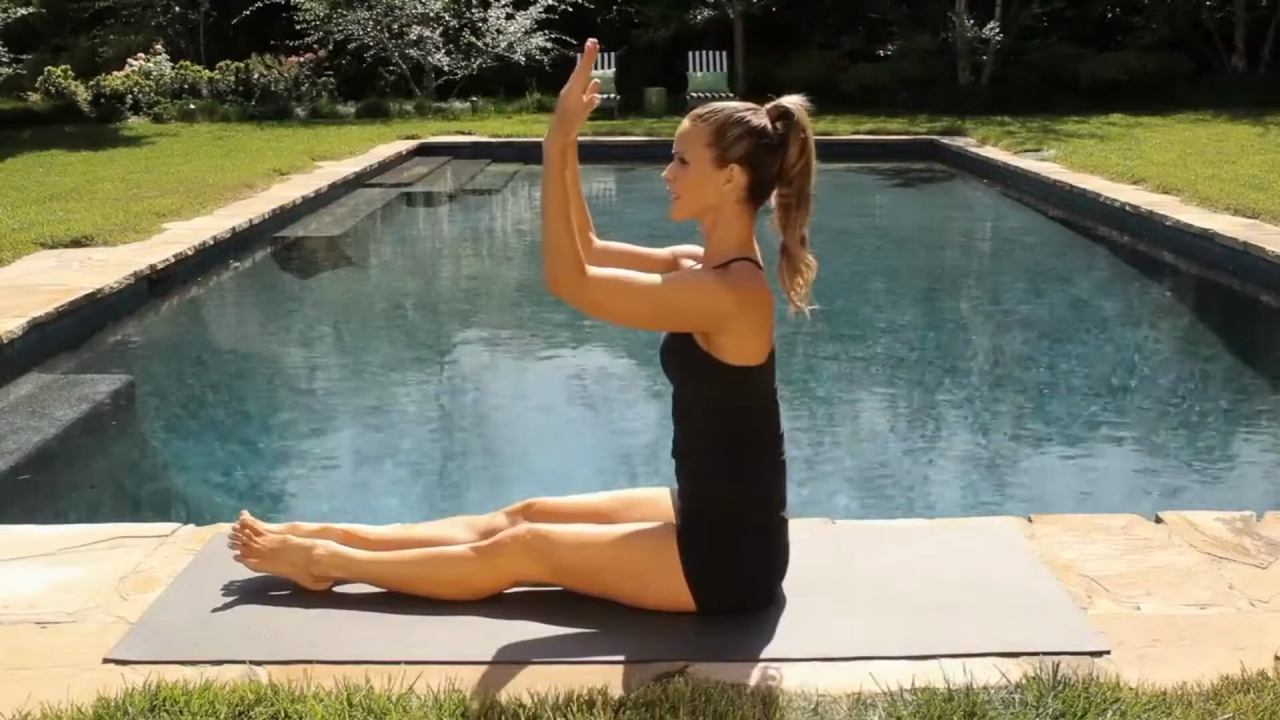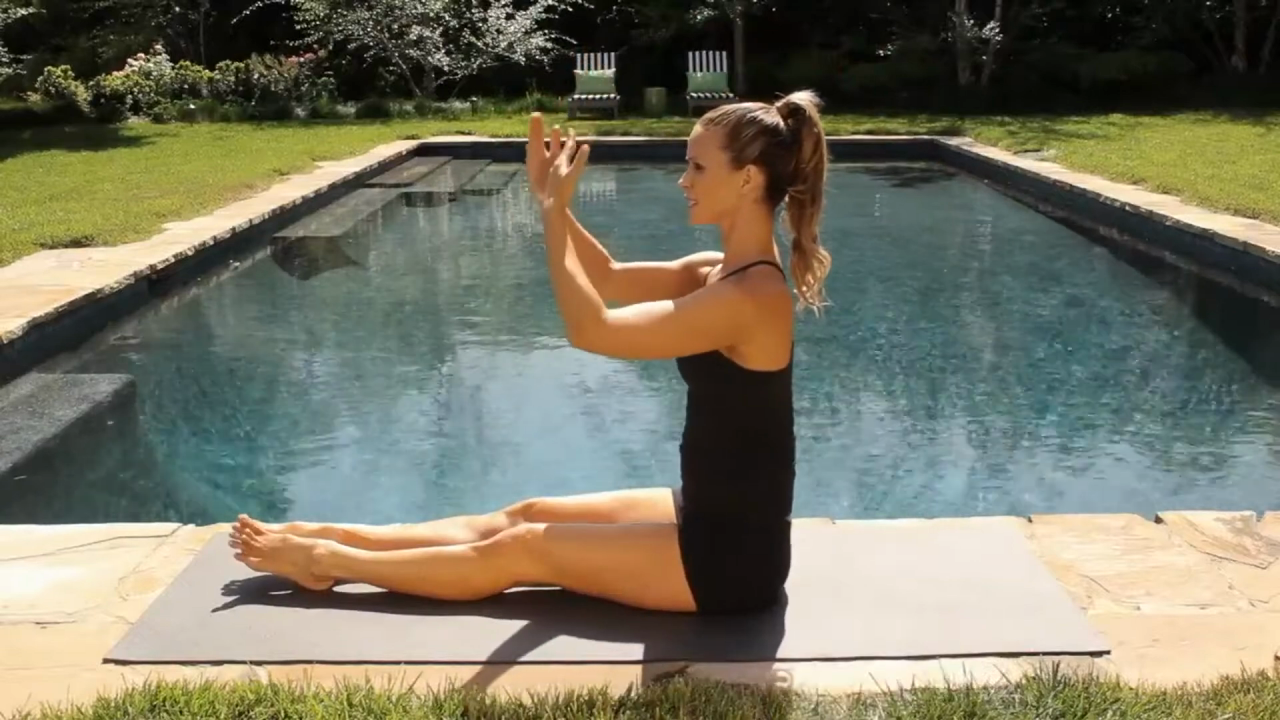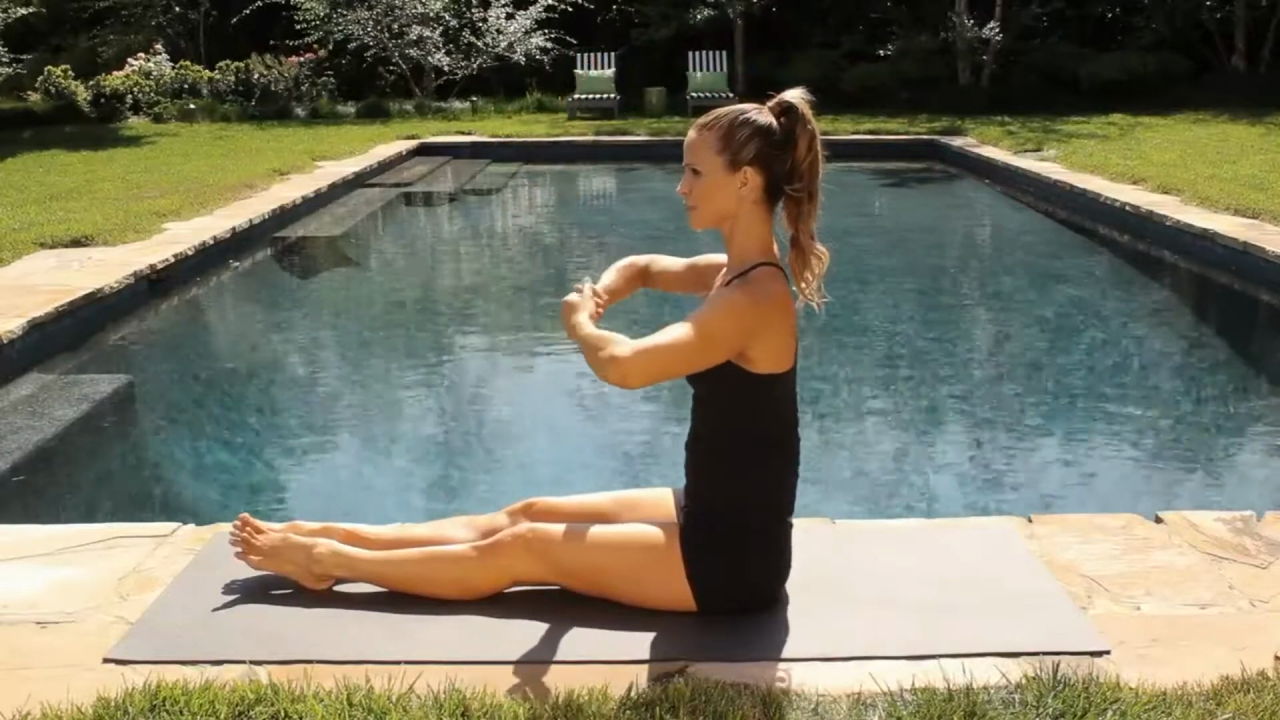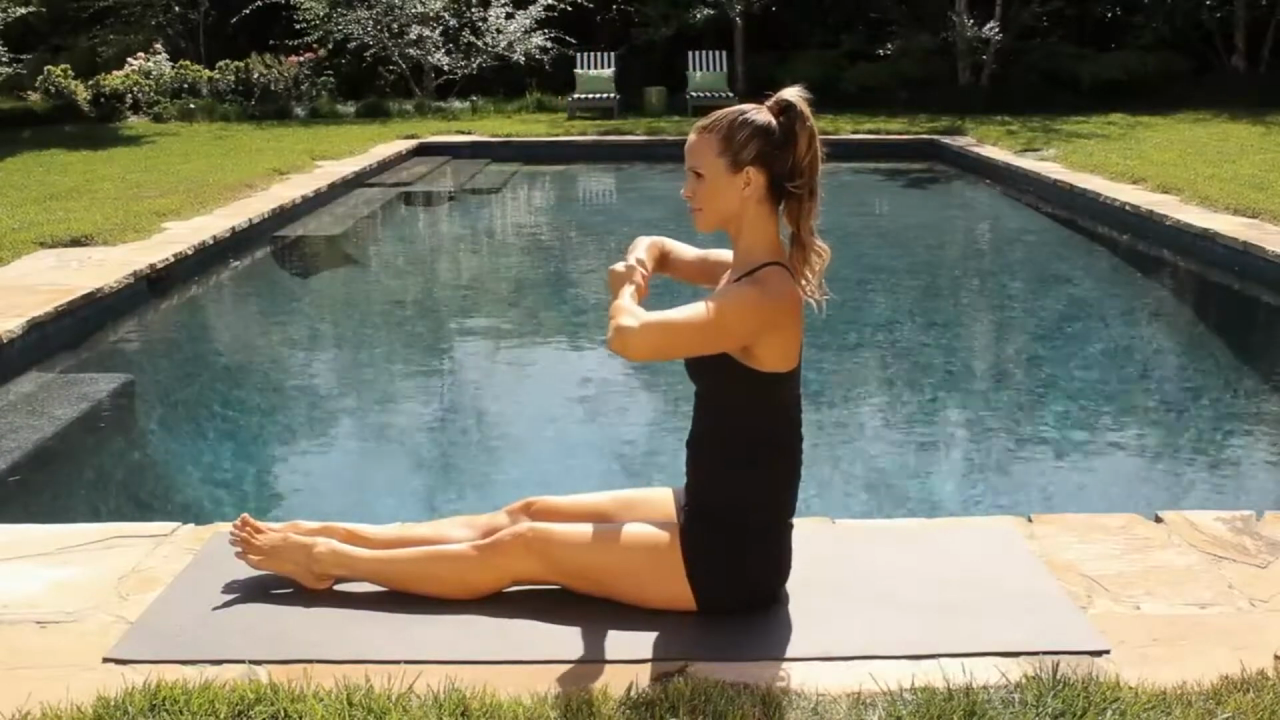
dt=1s
person 1, frame 1
left shoulder: (727, 293)
right shoulder: (707, 266)
left elbow: (569, 281)
right elbow: (590, 252)
left wrist: (556, 147)
right wrist: (564, 143)
left hip: (729, 553)
right hip: (709, 518)
left knee: (519, 550)
right knee: (525, 516)
left ankle: (325, 563)
right ankle: (329, 537)
person 1, frame 2
left shoulder: (747, 296)
right shoulder: (727, 272)
left elbow: (592, 329)
right elbow: (611, 277)
left wrist: (552, 213)
right wrist: (553, 206)
left hip: (732, 553)
right hip: (710, 516)
left knee: (521, 550)
right knee: (526, 515)
left ankle: (327, 562)
right ankle: (332, 536)
person 1, frame 3
left shoulder: (753, 297)
right shoulder: (736, 272)
left elbow: (624, 365)
right elbow: (644, 267)
left wrist: (579, 323)
right wrist: (597, 295)
left hip: (732, 553)
right hip: (712, 515)
left knee: (522, 548)
right knee: (527, 514)
left ankle: (329, 561)
right ankle: (335, 535)
person 1, frame 4
left shoulder: (762, 296)
right shoulder: (747, 269)
left elbow: (628, 337)
right elbow: (653, 247)
left wrist: (624, 290)
right wrist: (636, 268)
left hip: (733, 554)
right hip: (714, 515)
left knee: (521, 549)
right knee: (528, 513)
left ankle: (329, 561)
right ankle: (341, 536)
